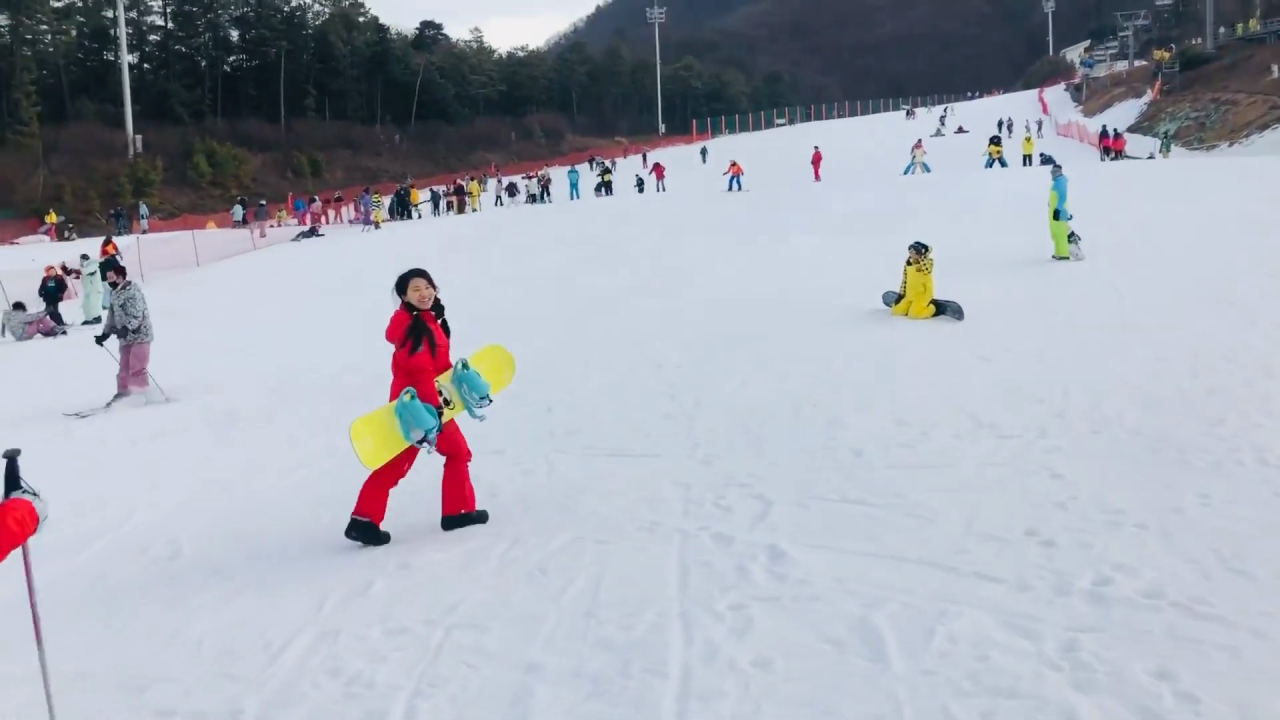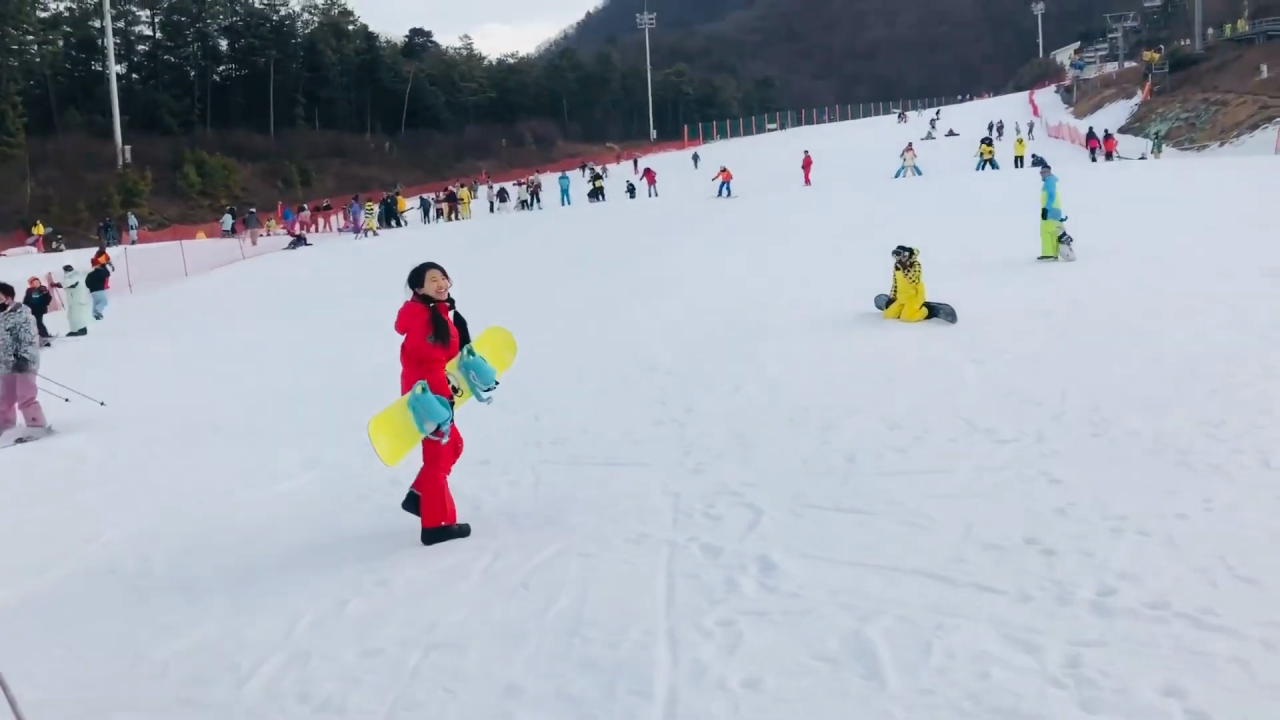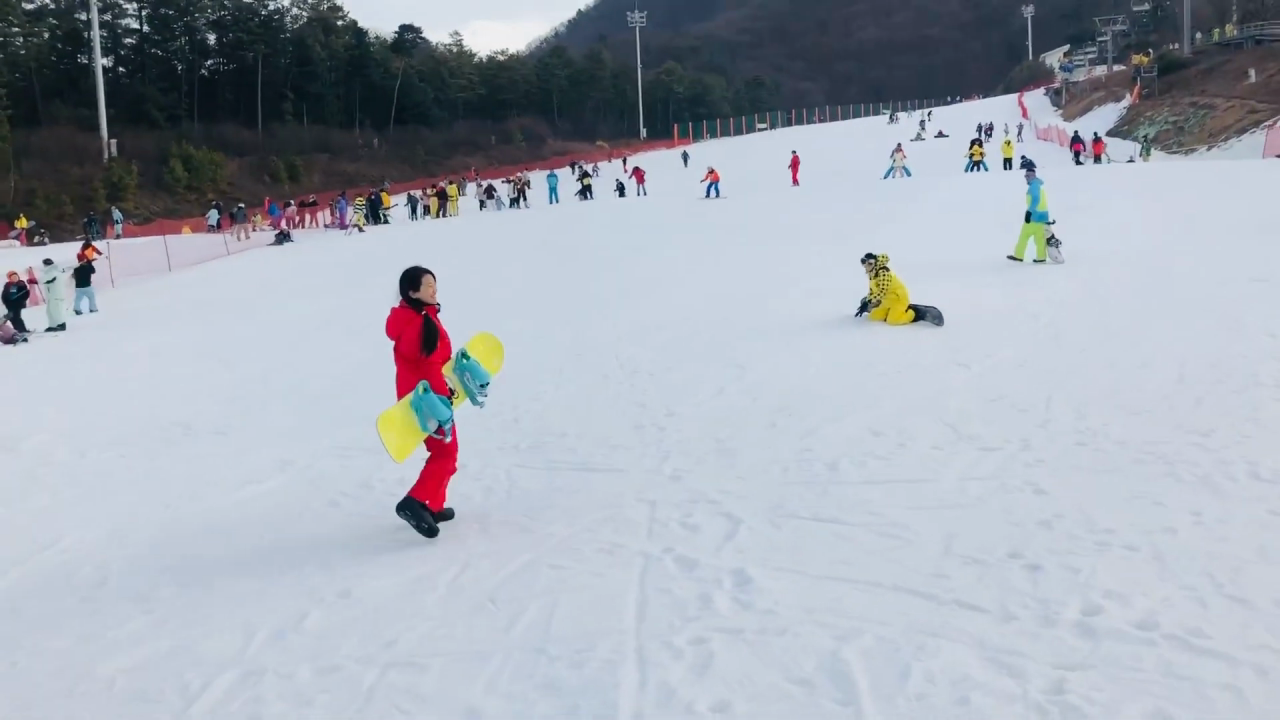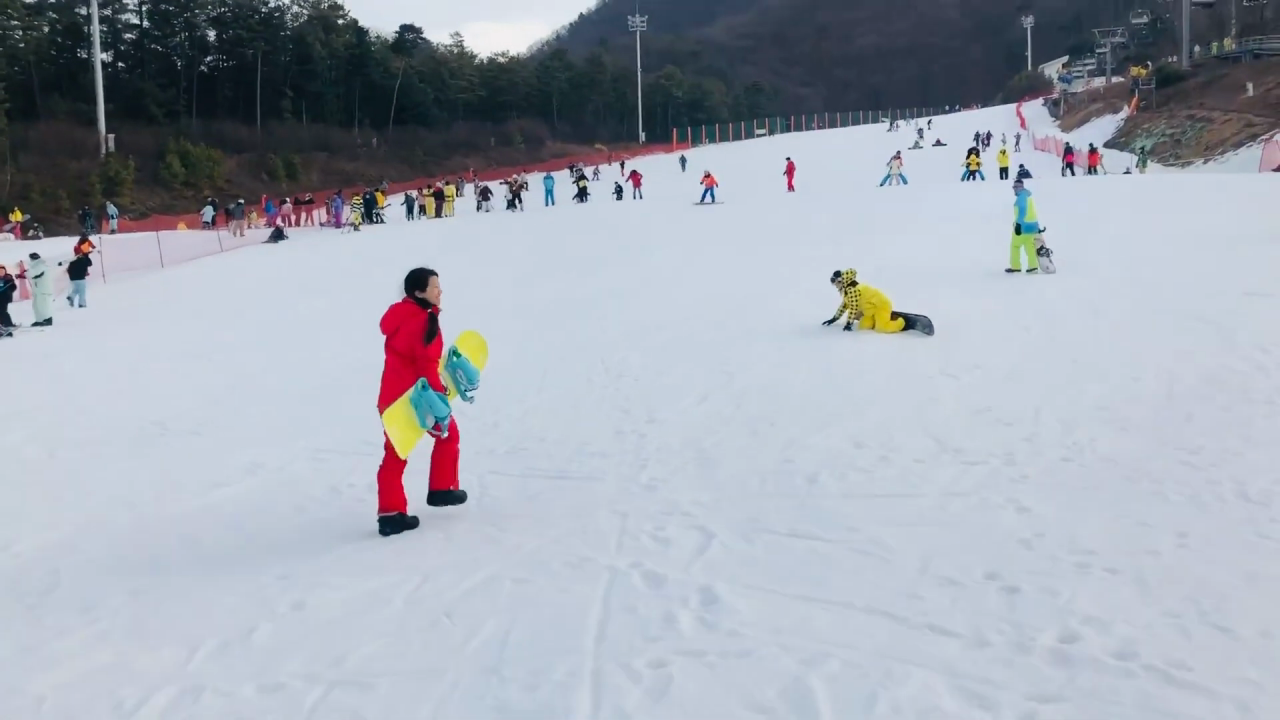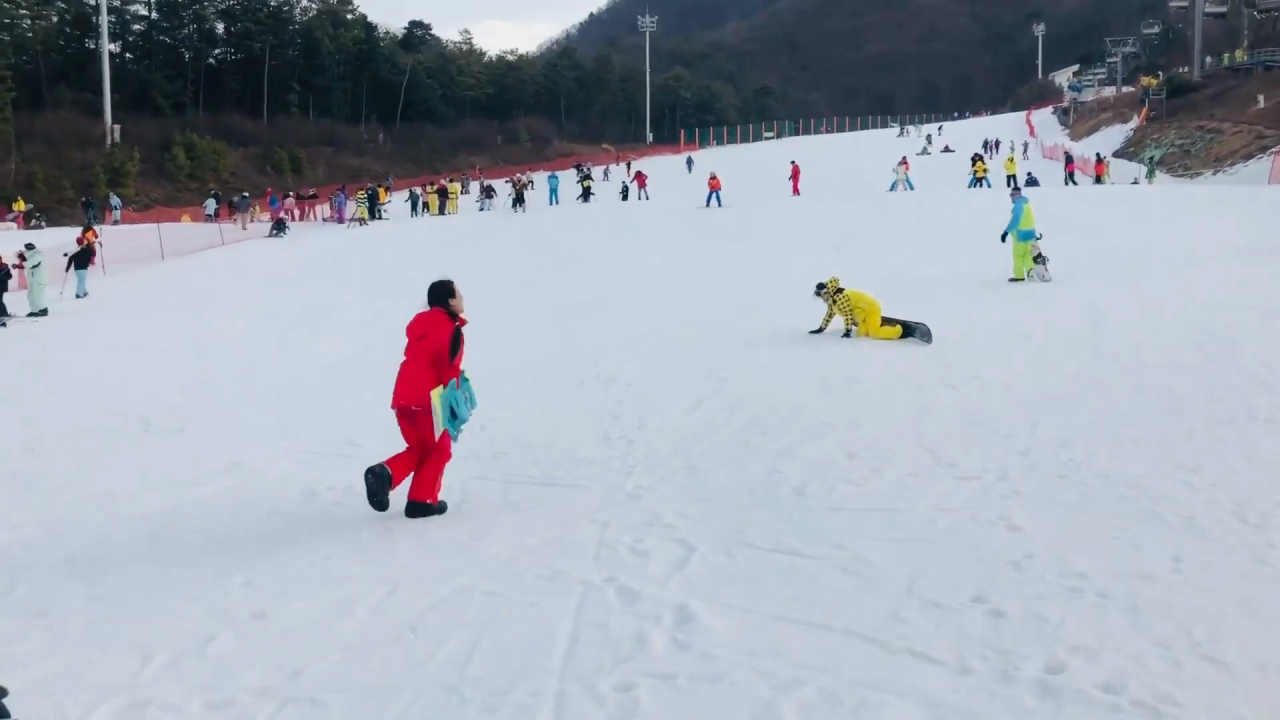
dt=0.3s
person 1, frame 1
left shoulder: (430, 321)
right shoulder: (413, 327)
left elbow: (439, 364)
right elbow: (420, 371)
right wrist: (433, 405)
right hip: (420, 405)
left knee: (394, 465)
right knee: (458, 453)
left ankle: (362, 521)
right ankle: (458, 512)
person 1, frame 2
left shoulder: (437, 313)
right shoulder: (428, 318)
left elbow: (445, 357)
right elbow: (431, 362)
right wrist: (444, 396)
left hip: (430, 394)
right hip: (431, 397)
left knee: (451, 445)
right knee: (439, 459)
left ankle: (419, 497)
right ankle: (437, 525)
person 1, frame 3
left shoulder: (406, 319)
right shoulder: (424, 323)
right elbow: (430, 366)
right wrist: (444, 397)
left hip: (411, 398)
left knee: (439, 453)
right knee: (445, 457)
left ankle: (431, 507)
right ankle: (416, 504)
person 1, frame 4
left shoulder: (400, 318)
right shoulder: (425, 321)
right elbow: (426, 363)
right wrist: (438, 394)
left hip: (391, 398)
left knee: (394, 456)
right knee: (447, 436)
left ankle: (390, 514)
right ankle: (442, 490)
person 1, frame 5
left shoulder: (421, 324)
right shoulder: (449, 330)
right elbow: (449, 370)
right wrist: (453, 402)
left hip: (402, 395)
right hip: (427, 398)
left knee: (418, 448)
right knee: (440, 450)
left ankle: (382, 474)
right ankle: (421, 501)
